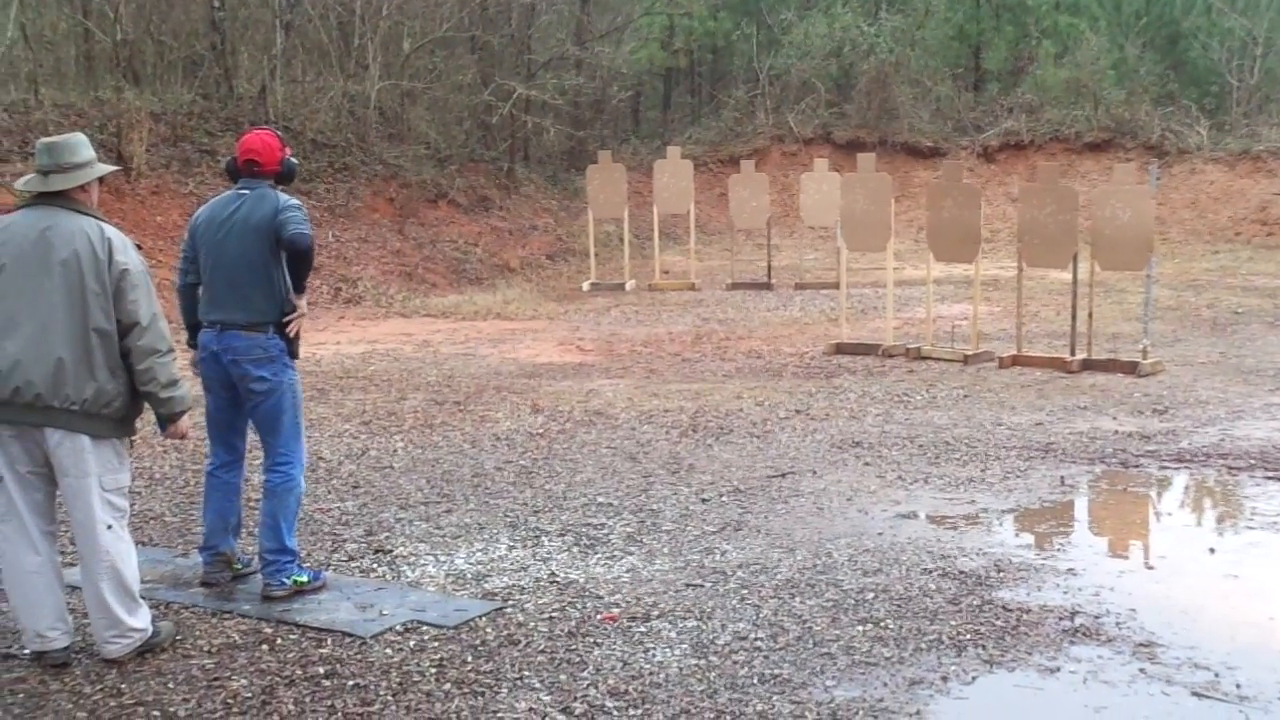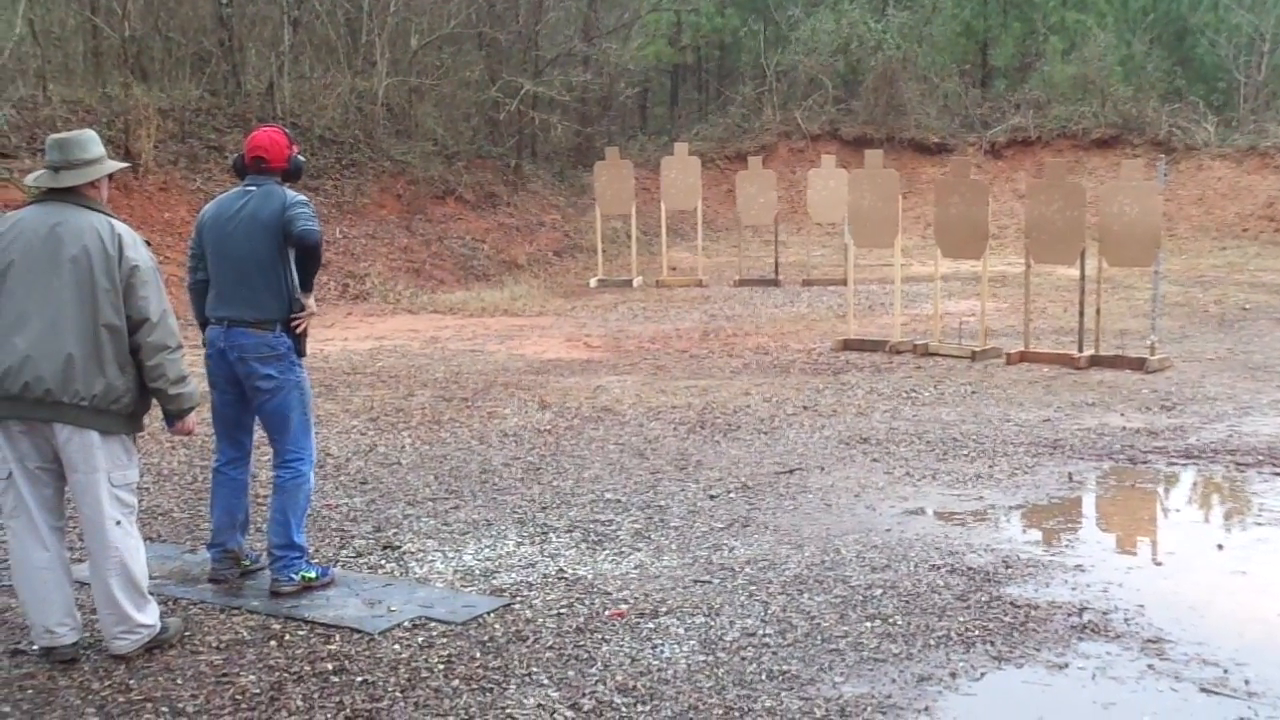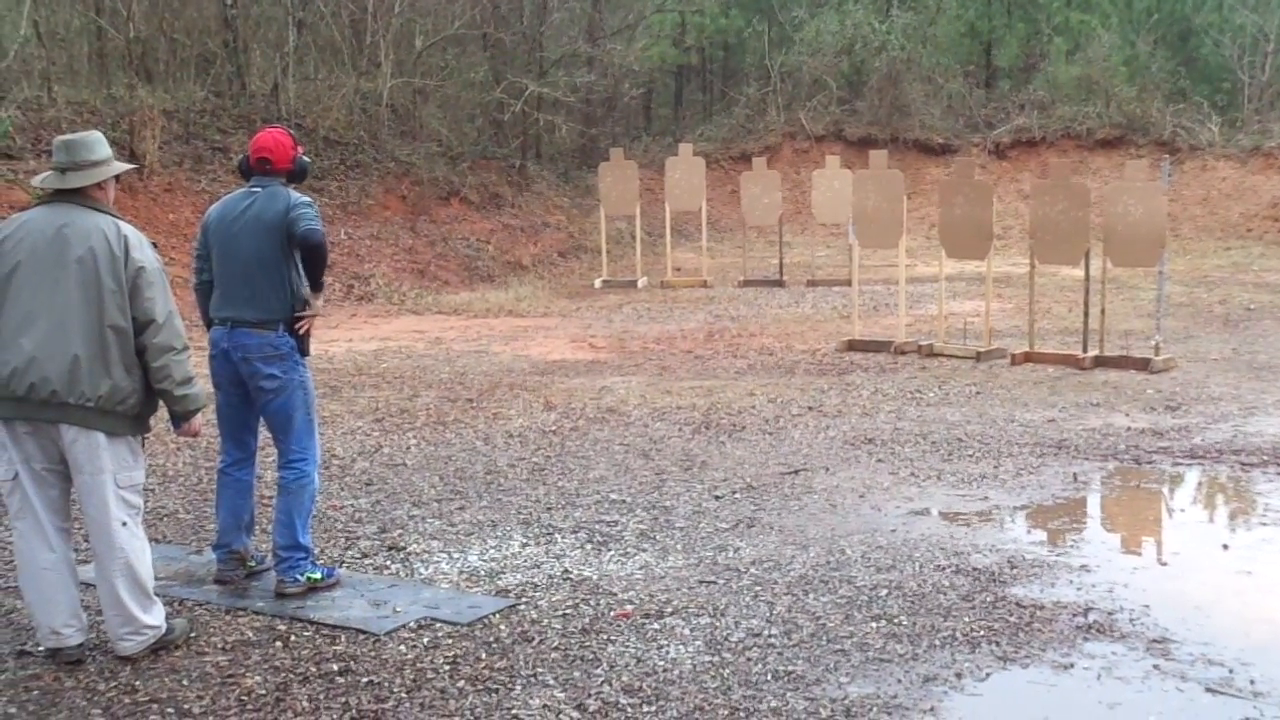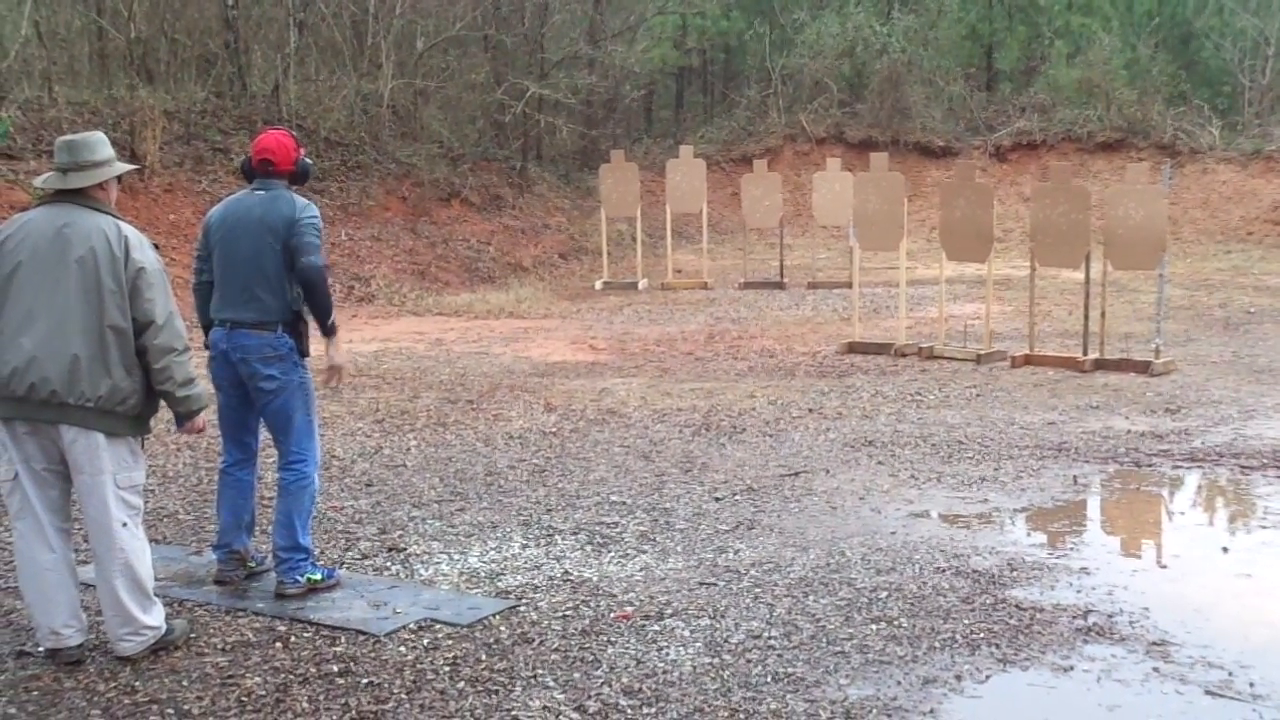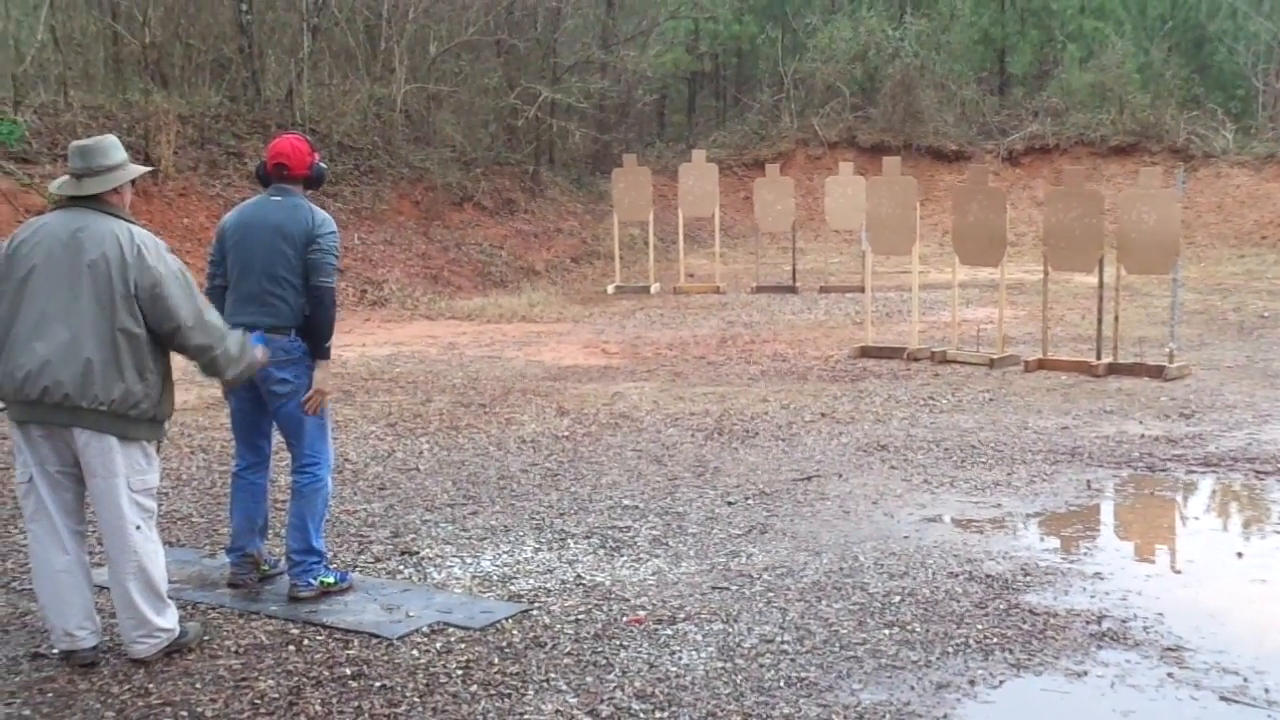
dt=0.3s
person 1, frame 1
right shoulder: (107, 243)
right elbow: (145, 336)
right wrist: (170, 405)
right hip: (81, 405)
right knee: (100, 523)
left ankle: (45, 638)
right ankle: (123, 633)
person 1, frame 2
right shoulder: (116, 238)
right elbow: (154, 332)
right wrist: (178, 401)
right hip: (89, 400)
right knee: (109, 519)
left ankle: (54, 634)
right ankle: (131, 630)
person 1, frame 3
right shoulder: (123, 240)
right elbow: (160, 334)
right wrist: (184, 403)
right hip: (96, 402)
right knee: (115, 520)
left ankle: (60, 635)
right ankle: (137, 631)
person 1, frame 4
right shoulder: (123, 241)
right elbow: (161, 334)
right wrist: (188, 402)
right hip: (95, 401)
right knee: (114, 521)
left ankle: (60, 636)
right ankle: (137, 632)
person 1, frame 5
right shoulder: (137, 246)
right elbow: (191, 325)
right wrist: (245, 359)
right hip: (109, 405)
left knee: (52, 524)
right knee: (128, 524)
left ankle: (74, 638)
right ankle: (151, 634)
person 2, frame 1
left shoulder: (205, 214)
right shoulder: (282, 205)
left elbow: (187, 284)
right elbow: (301, 243)
left wrist: (196, 341)
right wrist: (298, 293)
left hip: (214, 344)
right hip: (261, 347)
left knee: (224, 457)
right knee: (285, 461)
left ankle: (218, 559)
right ankle: (280, 572)
person 2, frame 2
left shoulder: (212, 211)
right shoulder: (289, 201)
left elbow: (197, 282)
right elbow: (309, 239)
right wrist: (306, 291)
left hip: (220, 341)
right hip: (268, 344)
left knee: (230, 455)
right knee: (294, 456)
left ankle: (225, 556)
right ankle: (288, 568)
person 2, frame 3
left shoulder: (216, 212)
right shoulder: (293, 203)
left elbow: (202, 283)
right elbow: (312, 239)
right wrist: (315, 291)
left hip: (224, 342)
right hip: (272, 344)
left knee: (235, 455)
right knee: (298, 457)
left ankle: (231, 556)
right ankle: (293, 568)
person 2, frame 4
left shoulder: (218, 214)
right shoulder: (297, 210)
left elbow: (202, 285)
right elbow: (311, 274)
left wrist: (214, 340)
right wrist: (330, 337)
left hip: (224, 342)
right hip: (272, 345)
left knee: (236, 455)
right knee: (298, 459)
left ankle: (231, 557)
right ankle: (294, 569)
person 2, frame 5
left shoulder: (233, 219)
right shoulder: (315, 221)
left elbow: (215, 290)
right elbow: (321, 296)
right wrist: (321, 363)
right hip: (286, 349)
left knee: (249, 459)
right knee: (311, 462)
left ankle: (244, 560)
right ankle: (307, 572)
